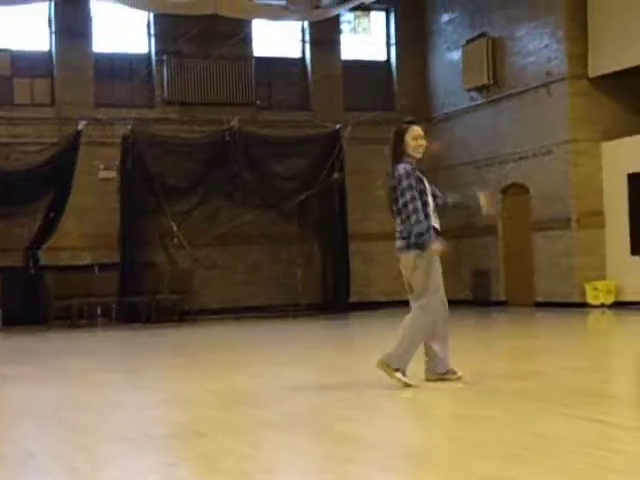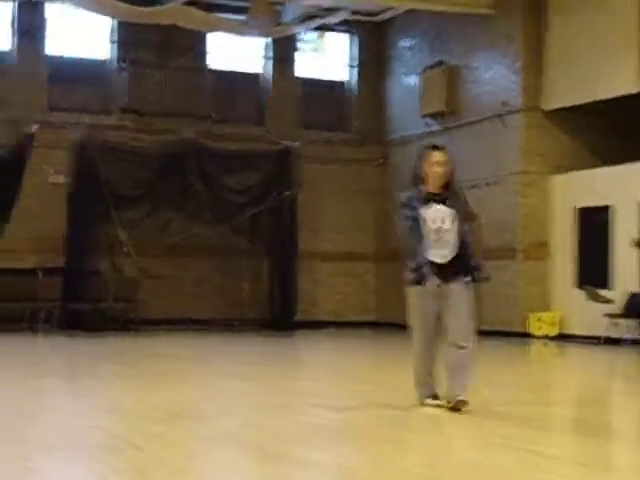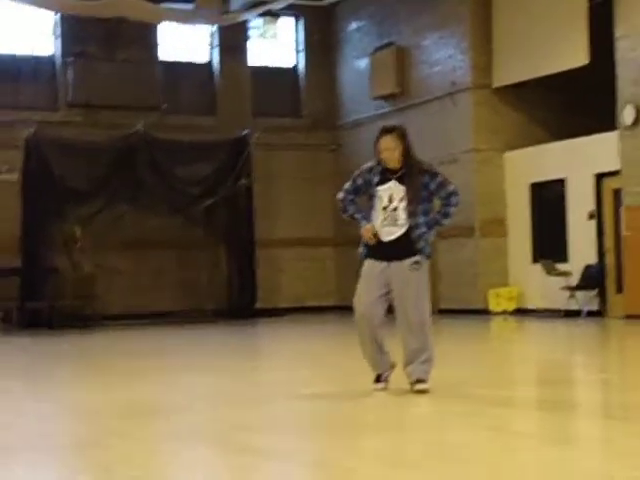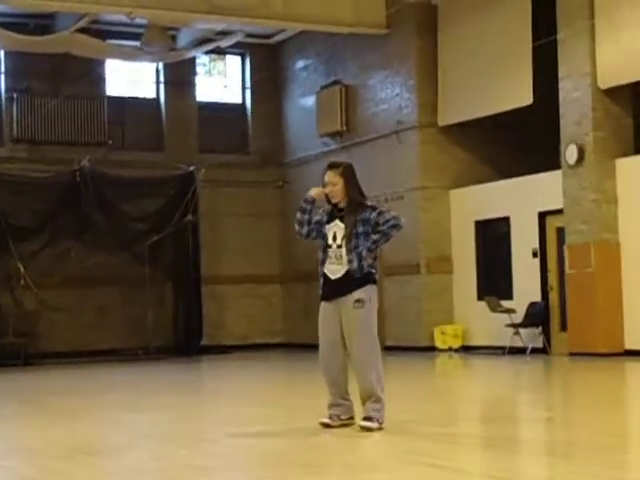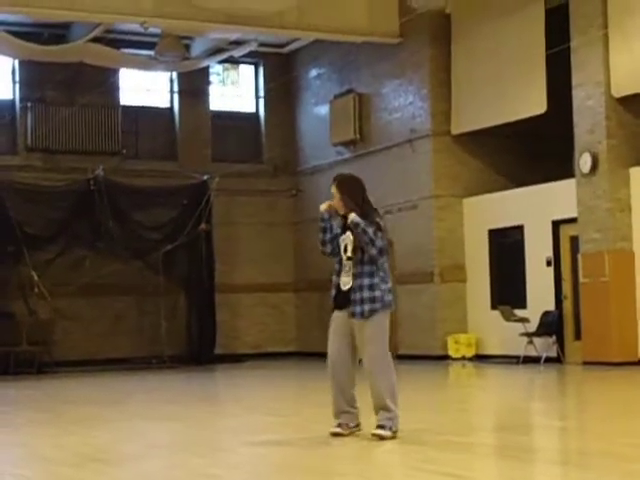
dt=1s
person 1, frame 1
left shoulder: (413, 172)
right shoulder: (404, 171)
left elbow: (437, 200)
right elbow: (411, 210)
left wrist: (472, 199)
right wrist: (430, 240)
left hip: (421, 248)
right hip: (418, 247)
left knee: (438, 309)
right knee: (426, 308)
left ankle: (438, 366)
right ankle: (395, 360)
person 1, frame 2
left shoulder: (456, 198)
right shoulder: (410, 200)
left elbow: (467, 237)
right elbow: (413, 241)
left wrist: (476, 271)
right wrist: (427, 274)
left hip: (458, 277)
right hip: (424, 277)
left knee: (460, 335)
right knee: (424, 338)
left ankle: (458, 392)
right ankle: (427, 390)
person 1, frame 3
left shoulder: (422, 175)
right shoulder: (369, 173)
left elbow: (451, 197)
right elbow: (344, 197)
left wrist: (429, 227)
right wrist: (362, 222)
left hip: (410, 255)
right hip: (376, 255)
left knee: (413, 316)
right knee: (365, 313)
left ankle: (418, 373)
right ankle: (381, 367)
person 1, frame 4
left shoulder: (365, 211)
right shoulder: (326, 215)
left elbow: (394, 222)
right elbow: (303, 230)
left wrist: (369, 249)
right wrist: (309, 200)
left hip: (358, 288)
right hip: (330, 292)
left knee: (364, 352)
right knee: (329, 354)
left ankle: (374, 411)
right ankle: (341, 410)
person 1, frame 5
left shoulder: (370, 221)
right shoulder: (342, 224)
left elbow: (377, 250)
right elbow: (328, 249)
left wrist: (357, 222)
right wrist: (324, 217)
left hip: (369, 302)
right hip: (343, 302)
left knee: (376, 361)
right knee: (338, 361)
left ankle: (388, 419)
right ankle: (347, 418)
